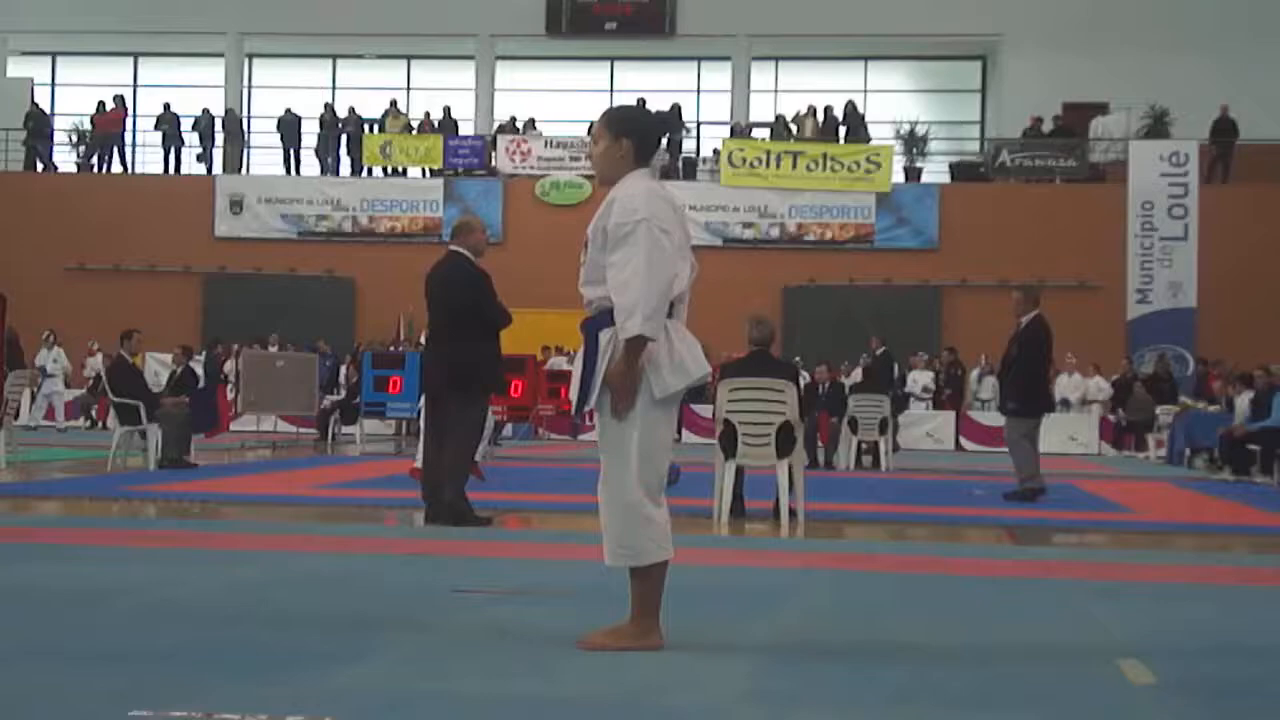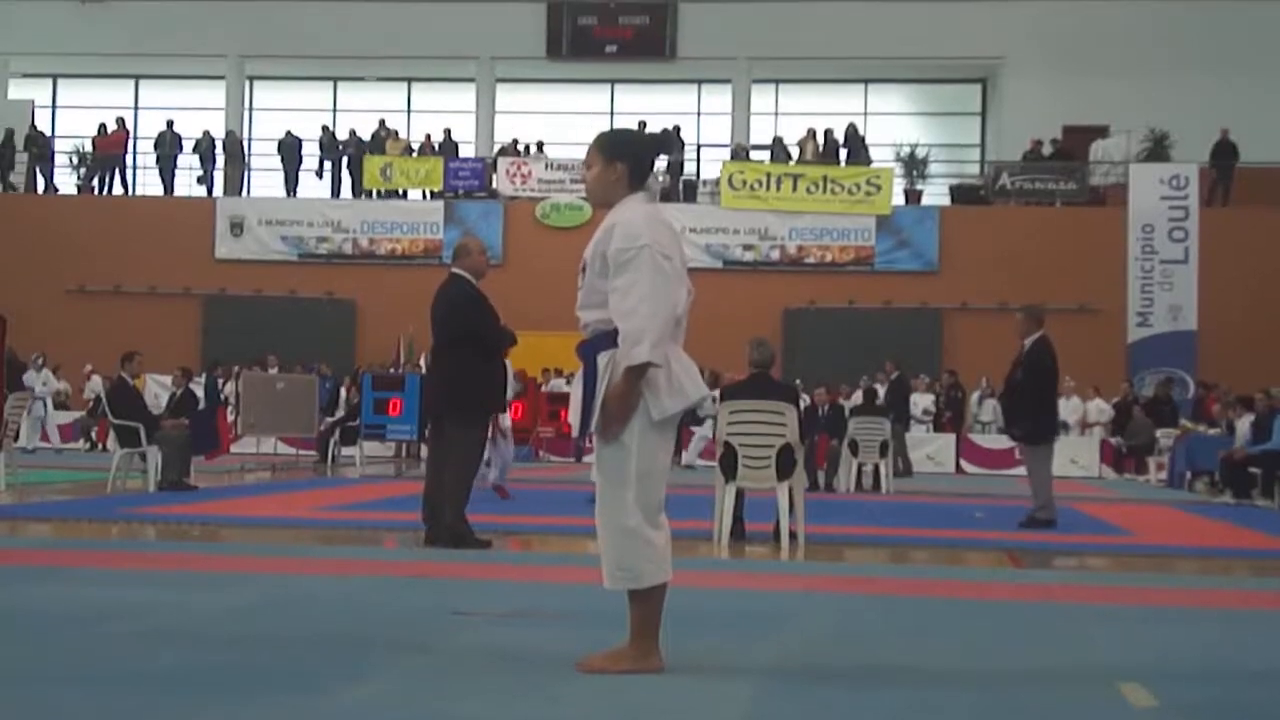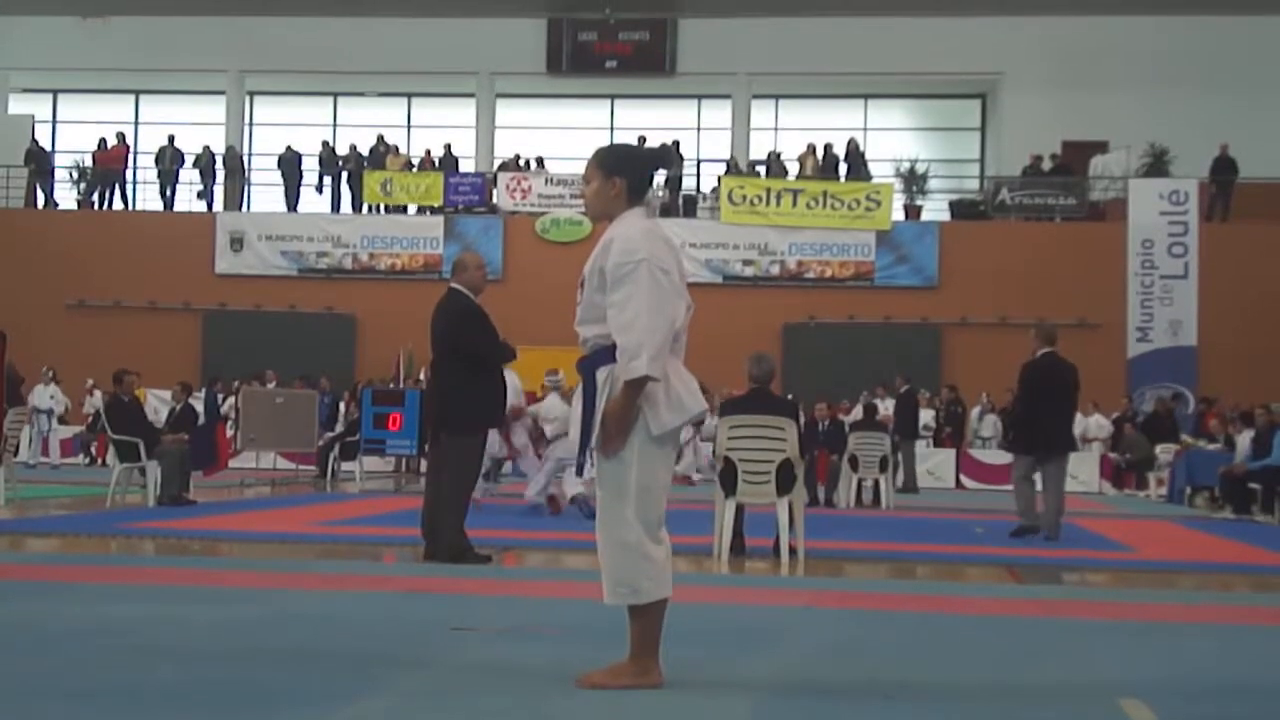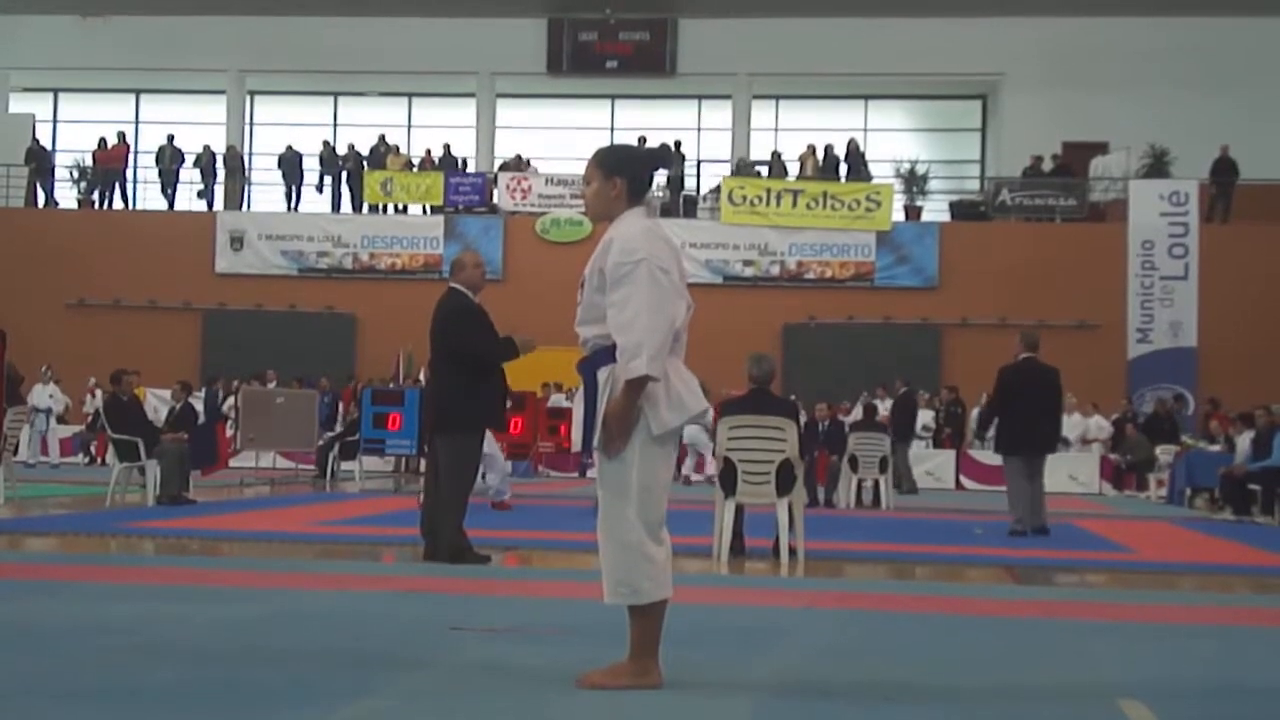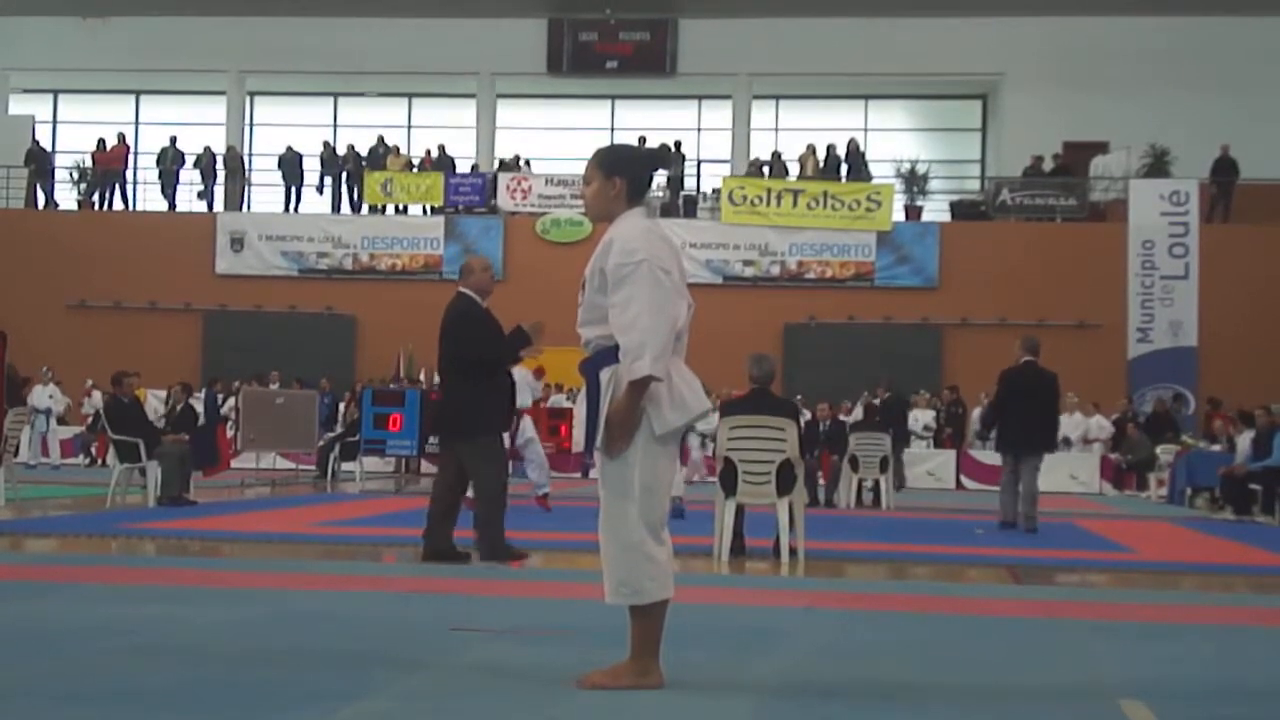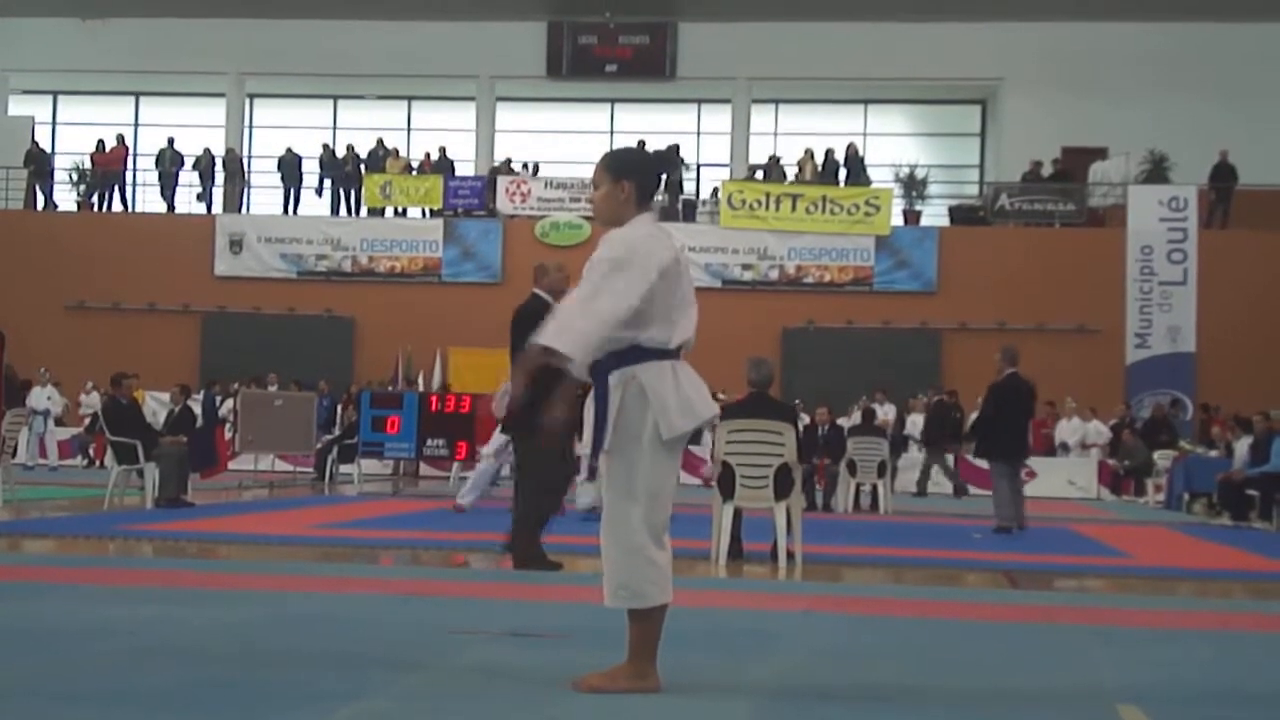
dt=0.7s
person 1, frame 1
left shoulder: (634, 200)
right shoulder: (644, 198)
left elbow: (643, 288)
left wrist: (626, 362)
left hip: (635, 356)
right hip: (636, 354)
left knee: (632, 487)
right knee: (631, 486)
left ankle: (644, 626)
right ankle: (642, 620)
person 1, frame 2
left shoulder: (633, 225)
right shoulder: (633, 222)
left elbow: (646, 313)
left wrist: (626, 386)
left hip: (632, 379)
right hip: (628, 377)
left knee: (630, 508)
right knee: (630, 508)
left ankle: (643, 648)
right ankle: (640, 643)
person 1, frame 3
left shoulder: (630, 239)
right shoulder: (636, 236)
left elbow: (643, 327)
left wrist: (625, 401)
left hip: (632, 392)
right hip: (634, 391)
left knee: (631, 524)
right knee: (631, 523)
left ankle: (643, 664)
right ankle: (641, 658)
person 1, frame 4
left shoulder: (630, 240)
right shoulder: (638, 238)
left elbow: (644, 328)
left wrist: (626, 402)
left hip: (634, 393)
right hip: (637, 392)
left knee: (632, 523)
right knee: (633, 524)
left ankle: (643, 664)
right ankle: (642, 659)
person 1, frame 5
left shoulder: (629, 240)
right shoulder: (640, 237)
left elbow: (646, 328)
left wrist: (628, 403)
left hip: (634, 393)
right hip: (642, 392)
left knee: (633, 523)
right knee: (636, 523)
left ankle: (643, 665)
right ankle: (642, 659)
person 1, frame 6
left shoulder: (632, 245)
right shoulder: (649, 242)
left elbow: (589, 310)
right elbow: (609, 325)
left wrist: (528, 366)
right wrist: (565, 396)
left hip: (641, 393)
right hip: (645, 389)
left knee: (633, 526)
right knee: (640, 527)
left ankle: (640, 668)
right ankle: (640, 663)
person 2, frame 1
left shoulder: (437, 271)
right shoulder: (472, 274)
right elbow: (495, 318)
left wrist: (494, 314)
right wrist: (504, 314)
left hip: (440, 364)
right hip: (467, 368)
left knee: (439, 436)
right knee: (462, 437)
left ankle: (436, 505)
right ankle: (453, 506)
person 2, frame 2
left shoulder: (447, 291)
right shoulder: (468, 295)
right elbow: (494, 338)
left wrist: (498, 337)
right wrist: (508, 336)
left hip: (445, 385)
right hip: (467, 389)
left knee: (442, 457)
right knee: (462, 460)
left ankle: (436, 526)
right ankle: (452, 528)
person 2, frame 3
left shoulder: (448, 305)
right shoulder: (465, 309)
right elbow: (488, 352)
left wrist: (498, 349)
right wrist: (508, 350)
left hip: (446, 401)
right hip: (464, 405)
left knee: (442, 474)
right knee: (459, 477)
left ankle: (436, 542)
right ankle: (451, 544)
person 2, frame 4
left shoulder: (450, 304)
right shoulder: (462, 308)
right elbow: (479, 352)
left wrist: (505, 346)
right wrist: (514, 347)
left hip: (448, 404)
right hip: (461, 406)
left knee: (443, 477)
right knee: (457, 478)
left ankle: (436, 543)
right ankle: (451, 545)
person 2, frame 5
left shoulder: (464, 309)
right shoulder: (468, 312)
right elbow: (488, 354)
left wrist: (518, 351)
right wrist: (523, 336)
left hip: (460, 409)
right hip: (472, 411)
left knee: (453, 478)
right knee: (491, 475)
left ankle: (437, 542)
right ankle: (492, 544)
person 2, frame 6
left shoulder: (547, 311)
right shoulder: (532, 312)
left knee: (561, 474)
right knee: (535, 481)
left ankle: (522, 540)
right ankle: (524, 550)
person 3, frame 1
left shoulder: (1035, 329)
right shoulder: (1030, 326)
left elbow: (1029, 366)
left wrist: (1016, 397)
right wrist: (1013, 396)
left hip: (1026, 396)
right hip: (1027, 395)
left knee: (1015, 437)
right knee: (1026, 440)
left ankle: (1032, 484)
right ankle: (1028, 485)
person 3, frame 2
left shoulder: (1040, 351)
right shoulder: (1033, 348)
left elbow: (1033, 392)
right elbow: (1021, 385)
left wrist: (1025, 424)
right wrist: (1018, 421)
left hip: (1035, 421)
right hip: (1033, 419)
left knee: (1037, 466)
right knee: (1037, 466)
left ankle: (1044, 514)
right ankle: (1043, 511)
person 3, frame 3
left shoulder: (1031, 367)
right shoulder: (1069, 369)
left elbow: (1022, 404)
right elbow: (1072, 403)
left wrist: (1012, 431)
left hip: (1032, 434)
right hip: (1060, 435)
left knee: (1022, 477)
right knee: (1055, 483)
left ankle: (1029, 522)
right ankle: (1052, 529)
person 3, frame 4
left shoulder: (1007, 372)
right shoulder: (1051, 373)
left elbow: (995, 403)
right elbow: (1057, 407)
left wrist: (982, 427)
right wrist: (1055, 434)
left hip: (1012, 436)
right hip: (1039, 436)
left knee: (1016, 481)
right knee: (1036, 479)
left ankle: (1019, 524)
right ankle: (1038, 523)
person 3, frame 5
left shoulder: (1008, 374)
right shoulder: (1050, 377)
left elbow: (996, 406)
right elbow: (1054, 410)
left wrist: (986, 428)
right wrist: (1052, 435)
left hip: (1011, 435)
right hip: (1037, 437)
left knee: (1009, 476)
right knee: (1030, 479)
left ankle: (1009, 517)
right ankle: (1029, 521)
person 3, frame 6
left shoulder: (998, 387)
right shoulder: (1028, 386)
left elbow: (986, 416)
right elbow: (1030, 414)
left wrist: (973, 435)
left hip: (998, 443)
right hip: (1019, 443)
left knee: (1001, 482)
right knee: (1015, 480)
left ankle: (1005, 522)
right ankle: (1018, 520)
person 4, frame 1
left shoulder: (729, 368)
right shoulder: (788, 370)
right elbow: (799, 413)
left hip: (738, 444)
right hip: (778, 445)
right knee: (794, 439)
left ankle: (736, 503)
right ankle: (782, 504)
person 4, frame 2
left shoulder: (729, 391)
right shoulder: (789, 392)
left hip: (739, 467)
right hip: (778, 467)
right knee: (793, 460)
left ankle: (736, 525)
right ankle: (782, 527)
person 4, frame 3
left shoulder: (729, 406)
right shoulder: (789, 407)
right elbow: (800, 450)
left hip: (738, 481)
right hip: (778, 482)
right knee: (793, 476)
left ankle: (736, 540)
right ankle: (781, 542)
person 4, frame 4
left shoulder: (729, 406)
right shoulder: (788, 407)
right elbow: (800, 451)
right knee: (794, 476)
left ankle: (736, 541)
right ankle: (781, 542)
person 4, frame 5
left shoulder: (729, 406)
right shoulder: (789, 408)
left hip: (738, 481)
right hip: (778, 482)
right knee: (794, 476)
left ankle: (736, 541)
right ankle: (781, 542)
person 4, frame 6
left shoulder: (728, 410)
right shoulder: (787, 412)
right elbow: (797, 455)
left hip: (736, 485)
right hip: (776, 486)
right knee: (791, 480)
left ankle: (734, 545)
right ankle: (780, 546)
